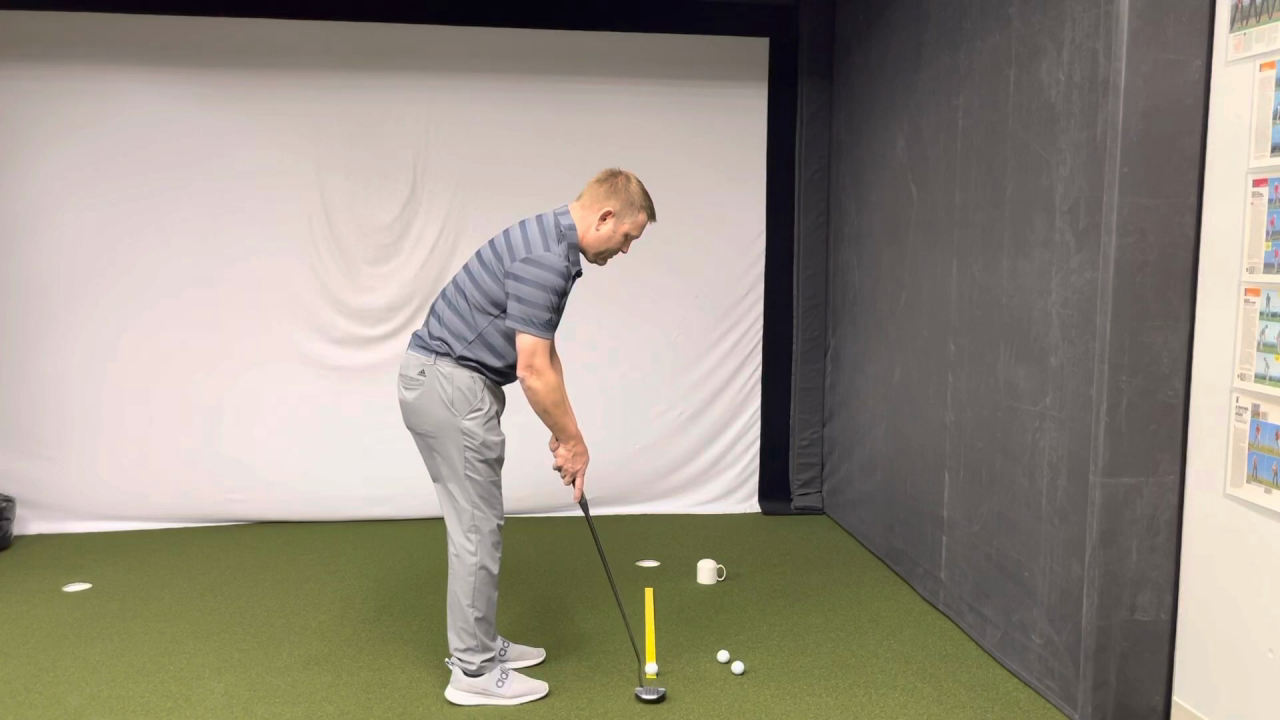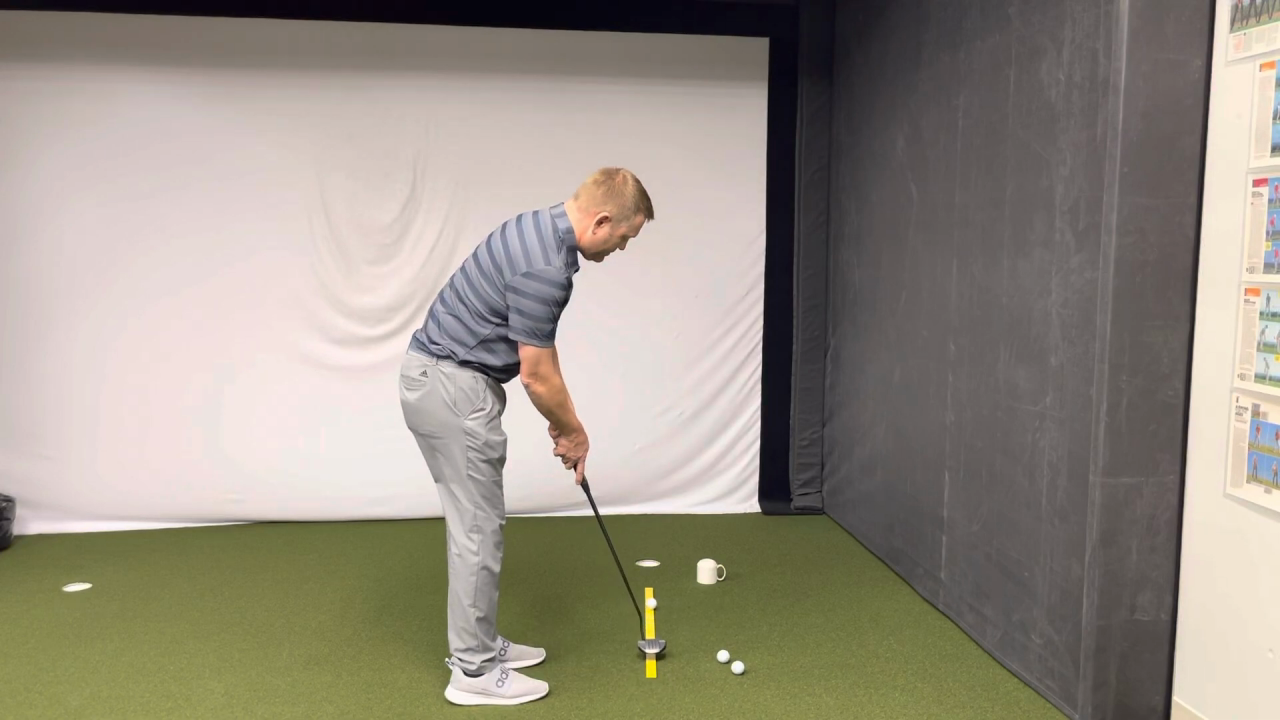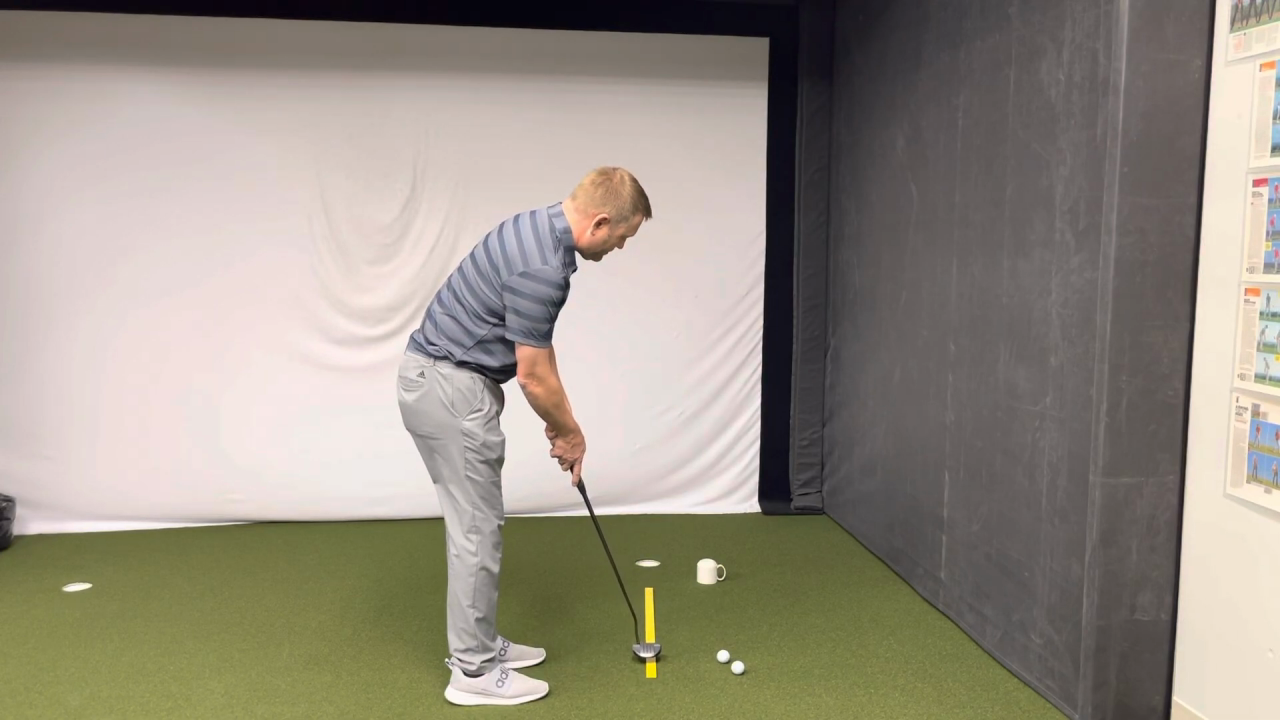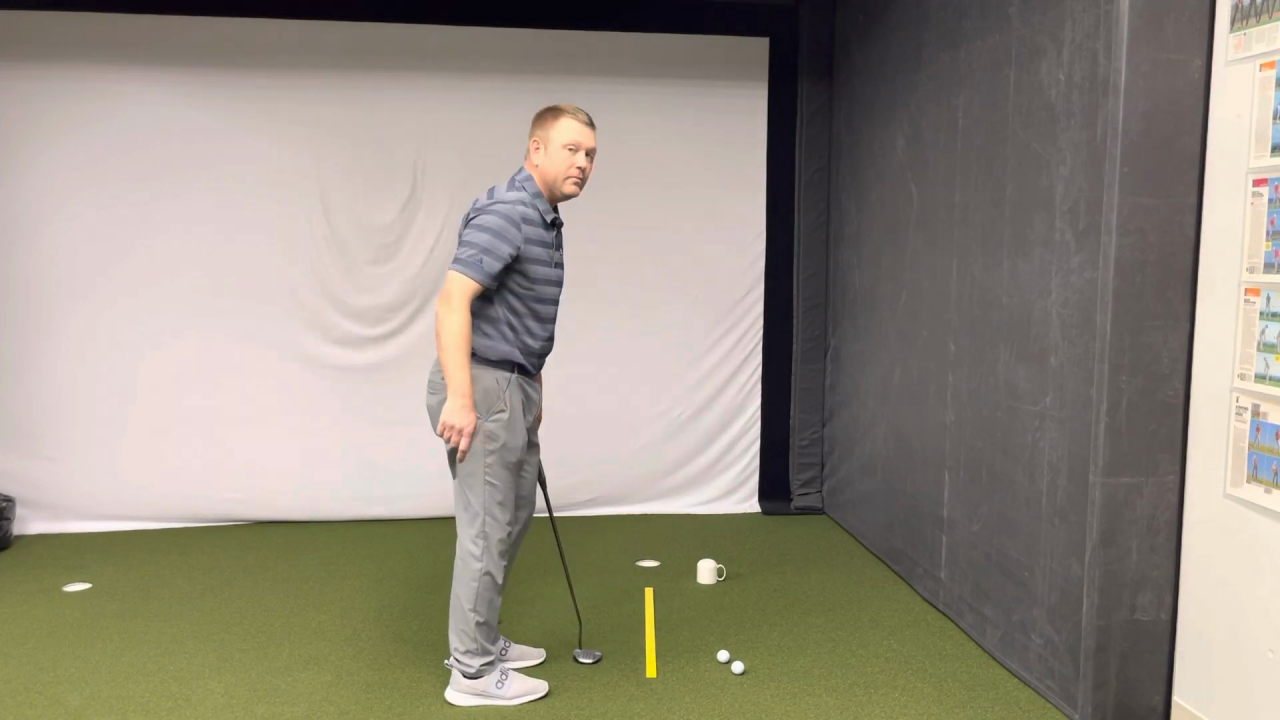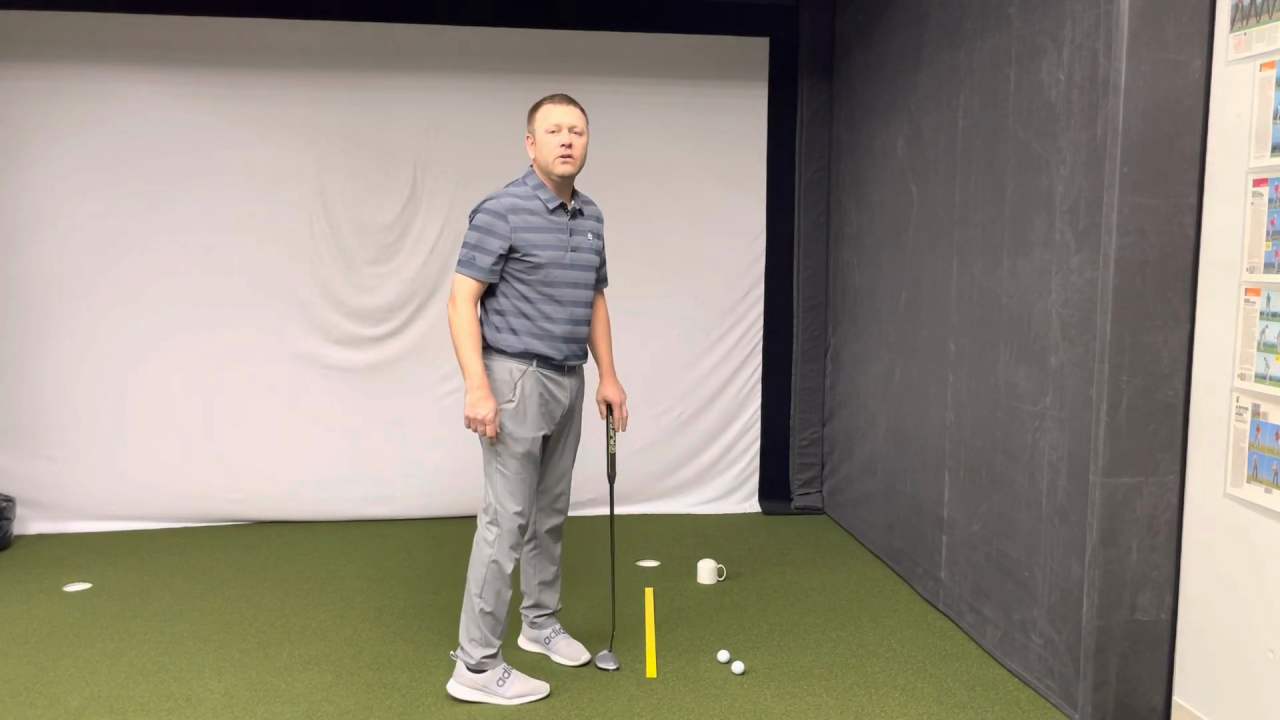
dt=0.7s
person 1, frame 1
left shoulder: (551, 241)
right shoulder: (546, 257)
left elbow: (543, 354)
right elbow: (533, 370)
left wrist: (563, 432)
right wrist: (573, 441)
left hip: (449, 380)
right hip: (450, 386)
left knee: (477, 522)
right knee: (476, 528)
left ankle: (477, 644)
right ankle: (474, 670)
person 1, frame 2
left shoulder: (540, 228)
right shoulder: (545, 266)
left elbow: (538, 353)
right elbow: (536, 374)
left wrist: (564, 420)
right wrist: (573, 431)
left hip: (445, 377)
right hip: (452, 387)
left knee: (476, 523)
right knee: (478, 528)
left ankle: (477, 643)
right ankle: (474, 671)
person 1, frame 3
left shoulder: (539, 228)
right shoulder: (542, 266)
left elbow: (536, 352)
right elbow: (533, 375)
left wrist: (563, 421)
right wrist: (569, 433)
left hip: (447, 380)
right hip: (450, 388)
left knee: (477, 524)
right knee: (477, 529)
left ankle: (478, 643)
right ankle: (474, 670)
person 1, frame 4
left shoulder: (545, 219)
right shoulder: (504, 212)
right elbow: (452, 301)
left wrist: (530, 379)
right wrist: (458, 395)
left hip: (514, 386)
right hip: (484, 390)
left knee: (510, 520)
right knee: (487, 531)
left ankle: (483, 641)
right ankle: (472, 672)
person 1, frame 5
left shoulder: (591, 216)
right shoulder: (501, 210)
right elbow: (462, 300)
left wrist: (608, 375)
right wrist: (477, 386)
left hip: (568, 384)
right hip: (516, 381)
left knee: (549, 515)
right knee: (506, 521)
left ankle: (540, 622)
right ankle: (476, 664)
